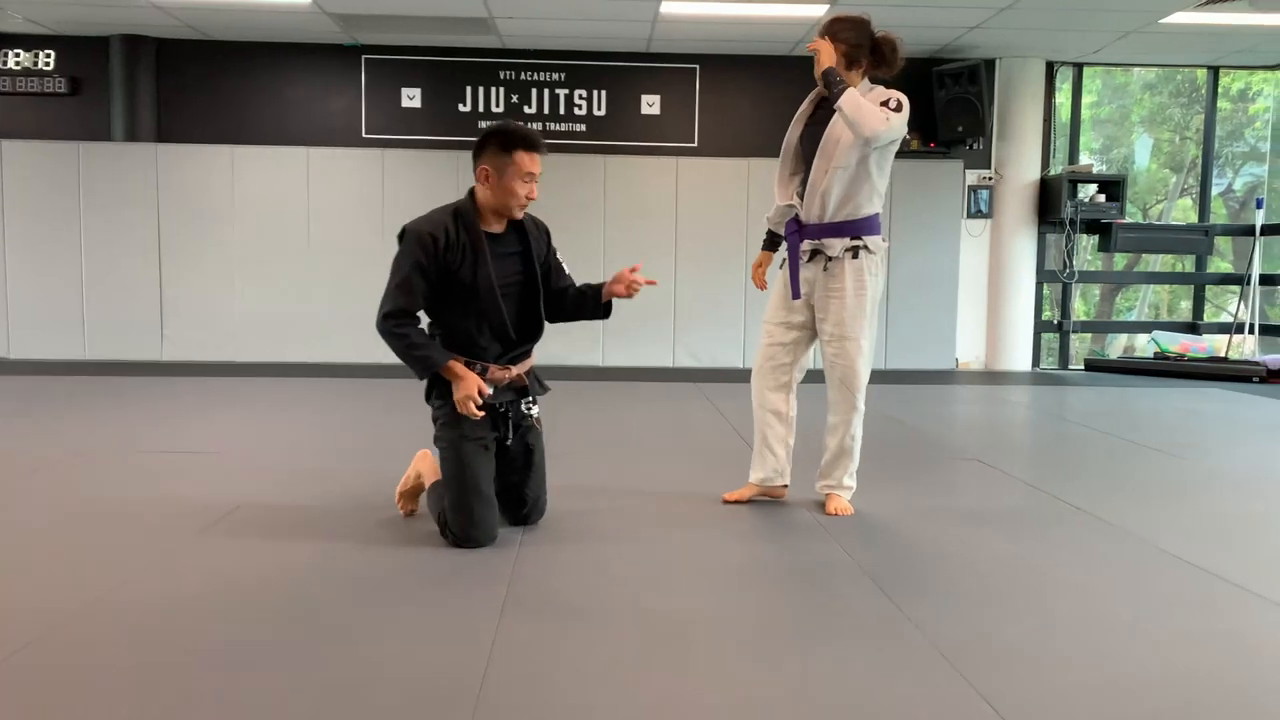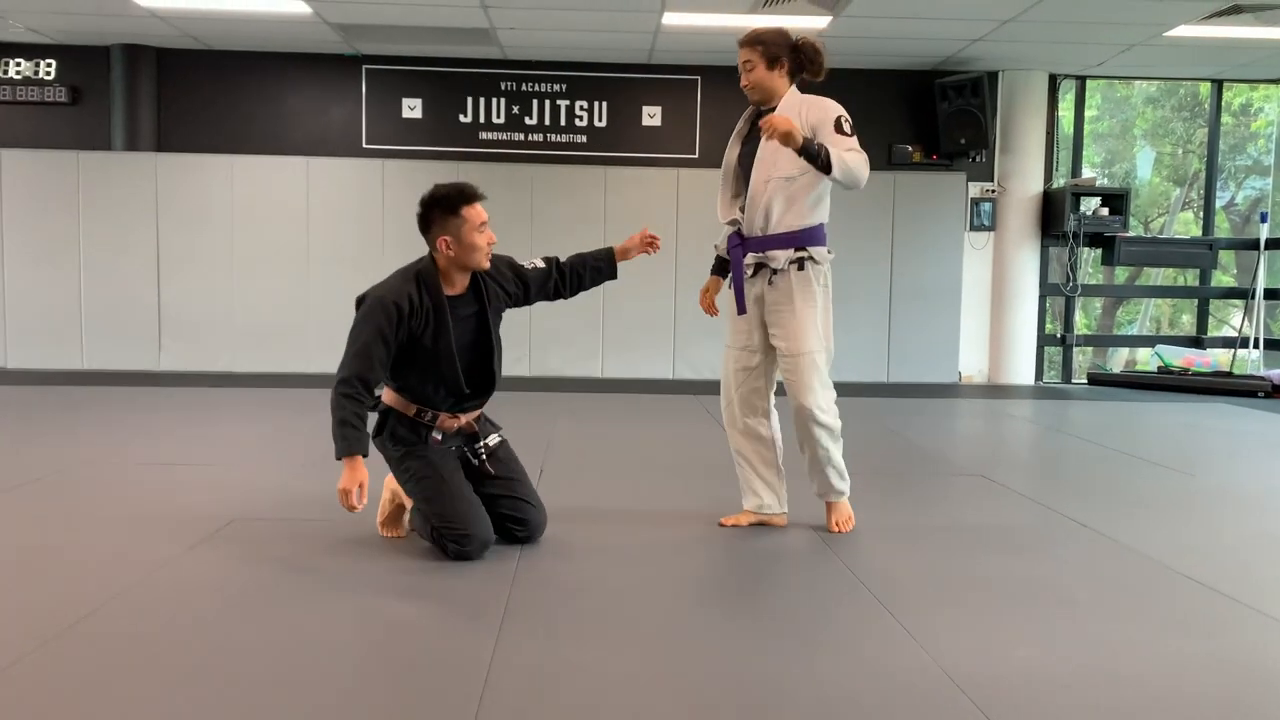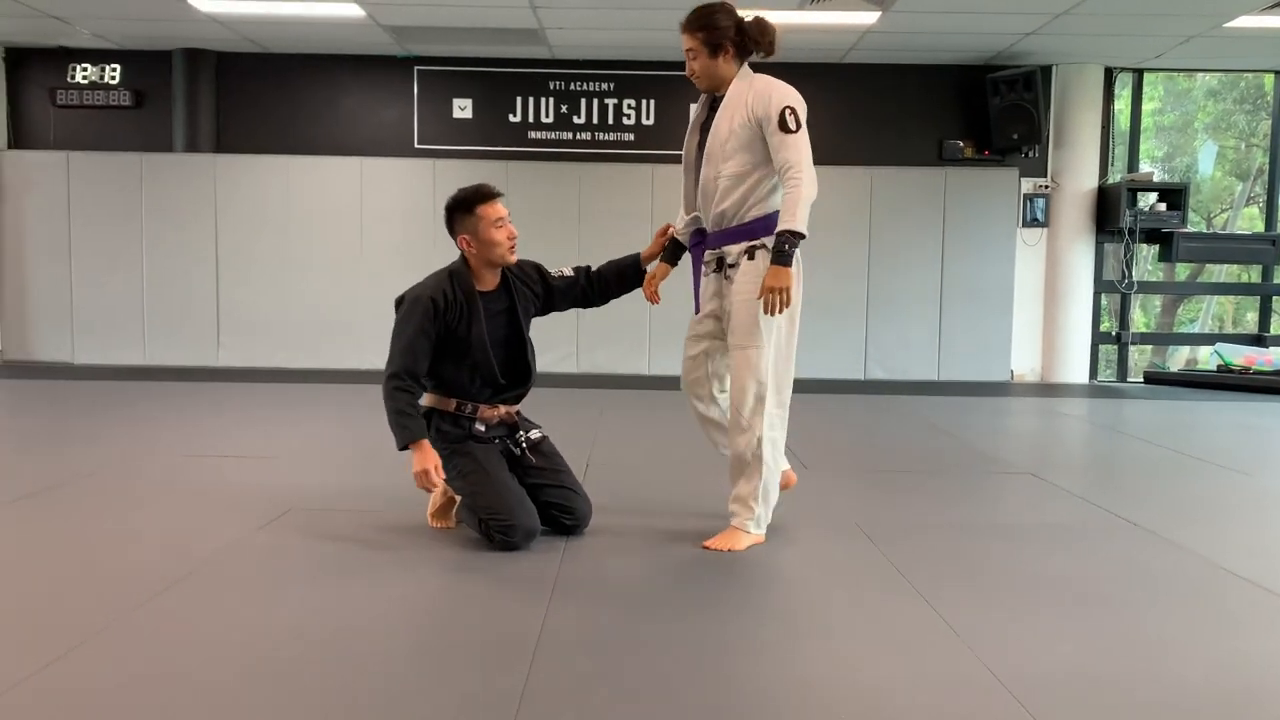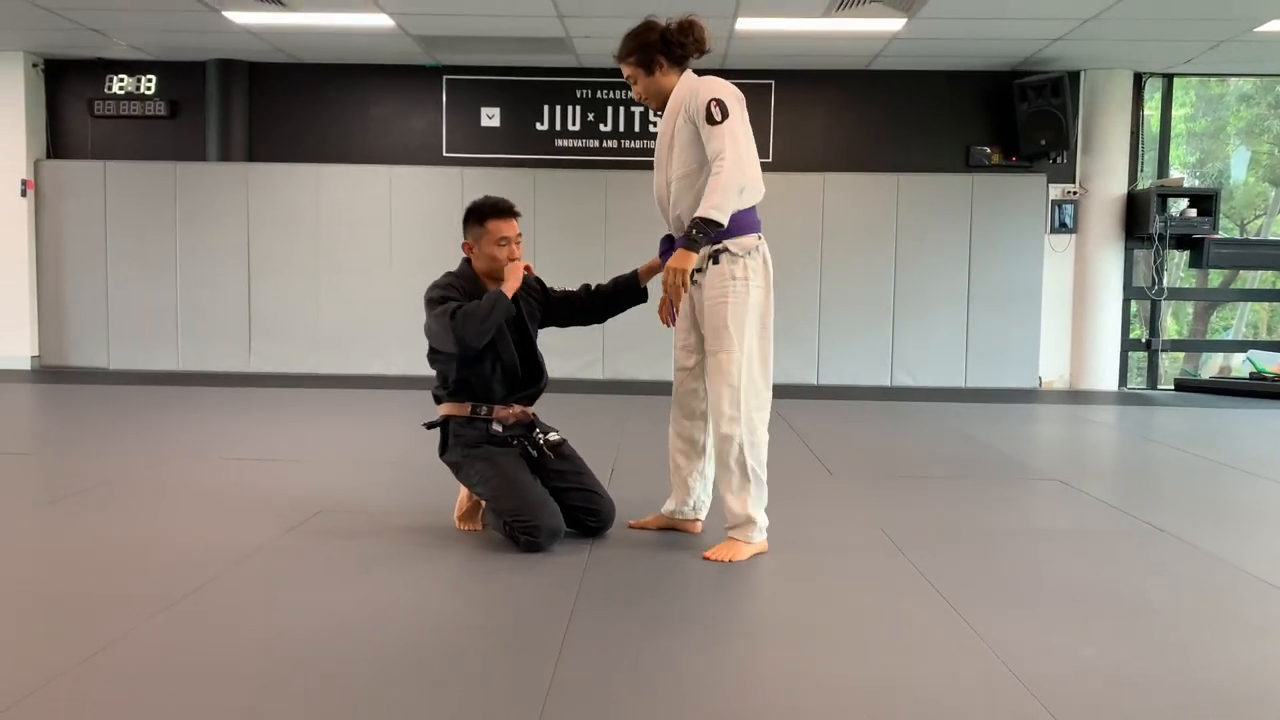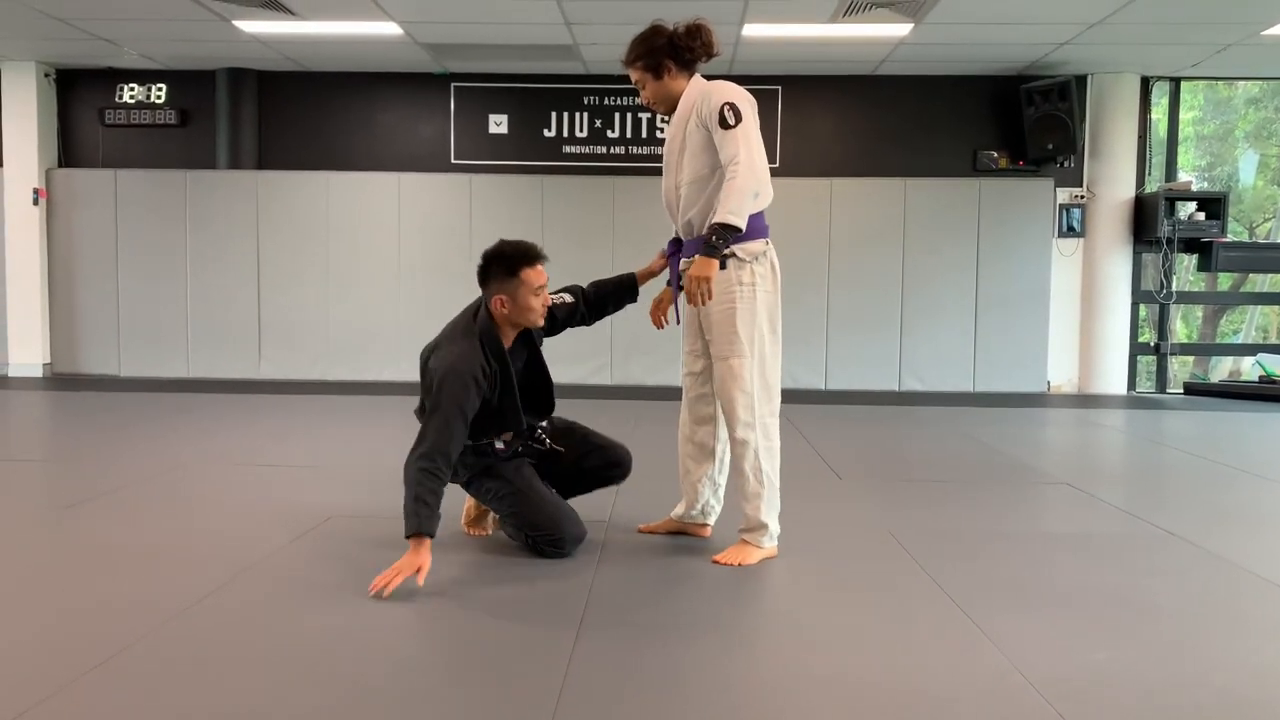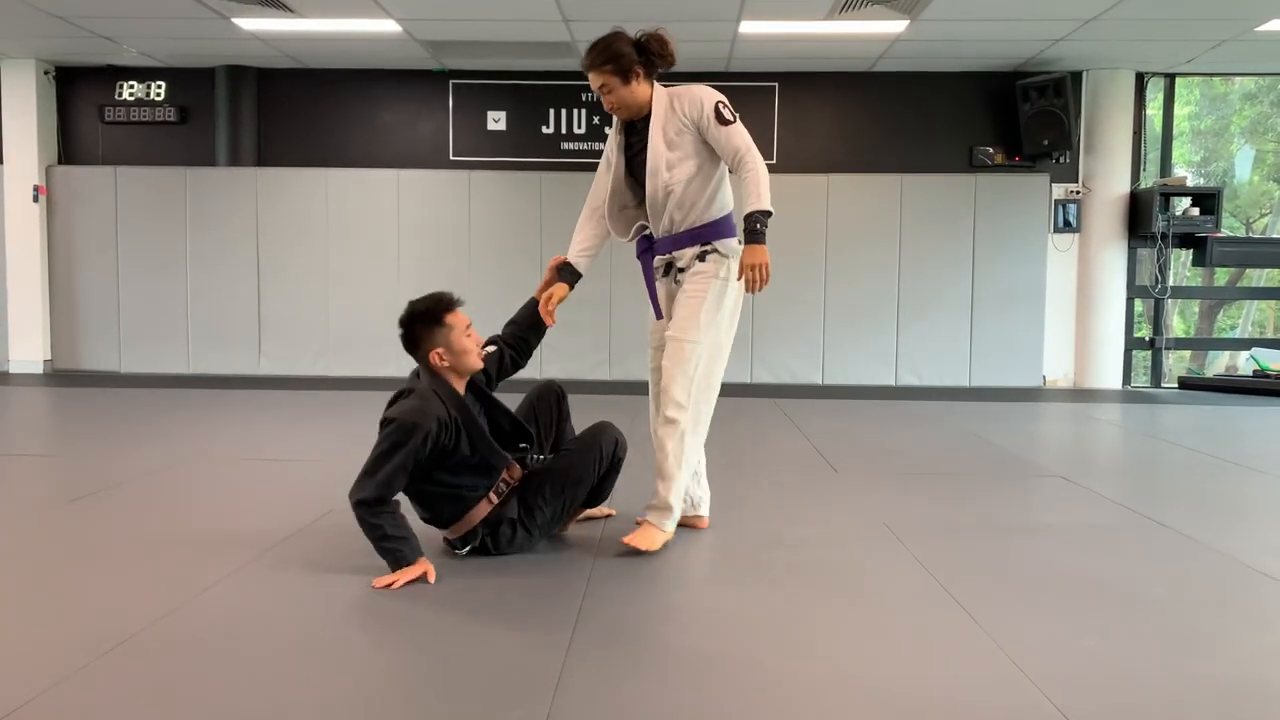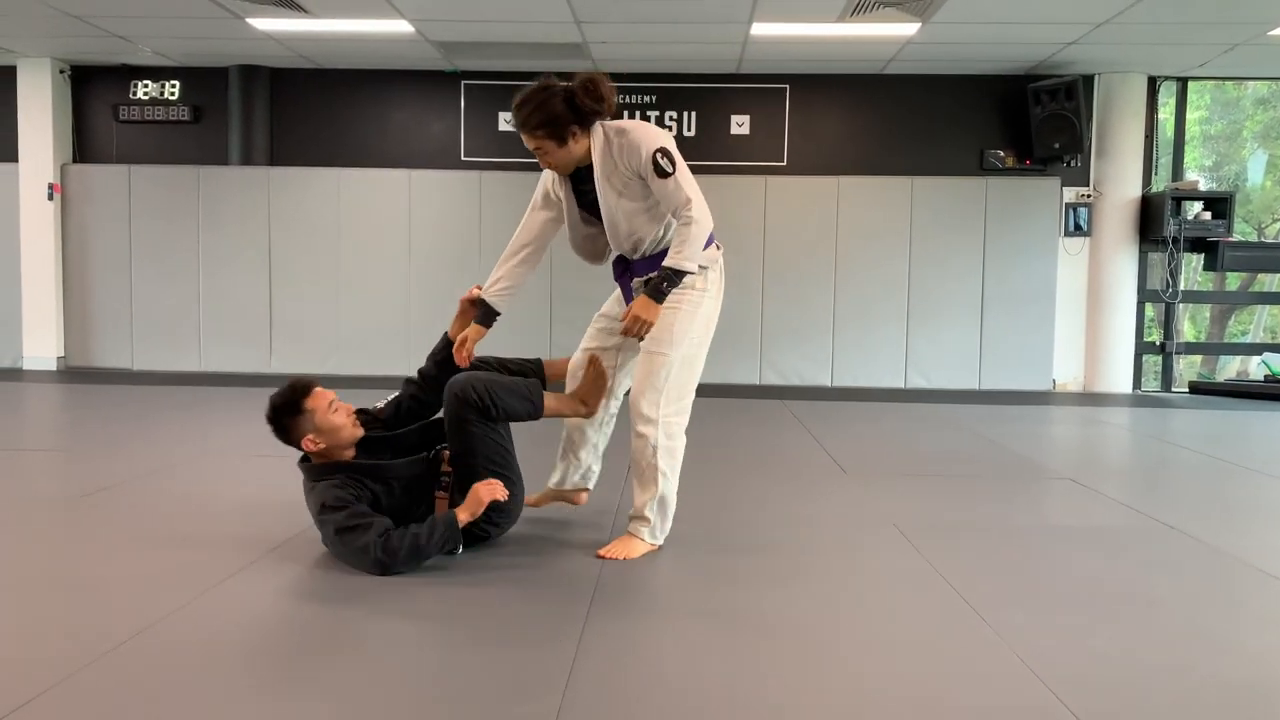
dt=0.7s
person 1, frame 1
left shoulder: (889, 104)
right shoulder: (815, 105)
left elbow: (870, 131)
left wrist: (834, 78)
right wrist: (769, 244)
left hip: (851, 254)
right hip: (803, 252)
left knee: (846, 373)
right knee: (772, 366)
left ankle: (837, 485)
right ankle: (769, 476)
person 1, frame 2
left shoulder: (819, 112)
right shoulder: (750, 125)
left elbow: (857, 171)
left wrist: (801, 142)
right wrist: (719, 269)
left hip: (797, 265)
right hip: (751, 269)
left knee: (807, 388)
right knee: (742, 392)
left ankle: (835, 493)
right ankle: (765, 502)
person 1, frame 3
left shoulder: (772, 96)
right shoulder: (710, 109)
left elbow: (800, 181)
left wrist: (782, 259)
right wrist: (667, 257)
left hip: (760, 260)
right hip: (717, 261)
left knee: (755, 390)
right knee: (699, 379)
left ankle: (750, 518)
right ankle: (770, 471)
person 1, frame 4
left shoulder: (710, 94)
right shoulder: (676, 114)
left elbow: (732, 172)
left wrist: (690, 245)
right wrist: (674, 280)
left hip: (732, 259)
right hip: (701, 264)
left knee: (732, 396)
right knee: (689, 393)
left ankle: (749, 527)
right ankle: (686, 507)
person 1, frame 5
left shoulder: (720, 97)
right shoulder: (684, 118)
left elbow: (745, 175)
left wrist: (710, 251)
right wrist: (672, 283)
left hip: (737, 263)
right hip: (705, 268)
left knee: (744, 400)
right knee: (698, 397)
left ankle: (761, 532)
right ankle: (696, 511)
person 1, frame 6
left shoulder: (696, 102)
right shoulder: (620, 136)
left elbow: (750, 164)
right elbow: (598, 211)
left wrist: (755, 235)
right wrist: (566, 278)
left hip: (711, 259)
right hip: (665, 267)
left knee: (681, 390)
right knee: (664, 391)
left ankle: (665, 512)
right ankle: (690, 505)
person 1, frame 7
left shoulder: (639, 142)
right shoulder: (558, 178)
left elbow: (696, 217)
right elbow: (524, 248)
left wrist: (656, 295)
right wrist: (480, 319)
left hip: (687, 273)
right hip: (636, 277)
left knee: (654, 401)
right knee: (587, 375)
left ankle: (650, 528)
right ankle: (571, 481)
person 2, frame 1
left shoulder: (533, 233)
right shoulder: (431, 235)
left elbow: (555, 304)
right elbow: (393, 320)
left wrist: (607, 290)
right wrist: (453, 373)
left hip: (518, 391)
right hip: (464, 392)
left knee: (526, 512)
right knee: (474, 534)
left ankle: (457, 471)
right ankle: (430, 474)
person 2, frame 2
left shoulder: (495, 276)
right shoulder: (394, 300)
left elbow: (557, 278)
right elbow: (353, 382)
left wrist: (621, 253)
right wrist: (353, 461)
left hip: (472, 429)
right hip: (414, 435)
left knee: (528, 525)
right knee: (470, 541)
left ankle: (439, 496)
right ankle: (407, 498)
person 2, frame 3
left shoulder: (524, 279)
right shoulder: (432, 298)
left elbow: (588, 286)
right elbow: (400, 380)
left wrist: (650, 255)
right wrist: (419, 446)
left hip: (510, 424)
right hip: (457, 431)
left knee: (574, 516)
right knee: (518, 530)
left ankle: (480, 489)
right ankle: (457, 495)
person 2, frame 4
left shoulder: (526, 287)
right shoulder: (446, 292)
left elbow: (588, 305)
right elbow: (462, 335)
left wrist: (651, 270)
right wrist: (506, 290)
left hip: (526, 428)
right hip: (474, 436)
left knee: (598, 517)
right knee: (542, 530)
left ankle: (503, 491)
right ankle: (482, 497)
person 2, frame 5
left shoulder: (523, 316)
right shoulder: (460, 365)
left elbow: (583, 303)
right elbow: (432, 458)
left wrist: (647, 273)
right wrist: (419, 545)
left hip: (522, 426)
right hip: (479, 455)
left knee: (615, 462)
right knee: (562, 538)
left ankle: (518, 489)
right ankle: (493, 498)
person 2, frame 6
left shoulder: (456, 375)
right shoulder: (418, 418)
left elbow: (510, 350)
right elbow: (369, 497)
left wrist: (546, 288)
right wrist: (409, 560)
left hip: (501, 480)
right hip: (499, 527)
left knee: (550, 395)
right knee: (606, 438)
left ankle: (569, 501)
right ankle: (570, 512)
person 2, frame 7
left shoulder: (361, 429)
right shoulder: (333, 499)
left elbow: (422, 391)
right elbow: (386, 555)
left wrist: (461, 324)
right wrist: (462, 515)
left hip: (470, 479)
right hip: (486, 511)
left knee: (477, 372)
right knee: (467, 390)
right ankle: (576, 403)
